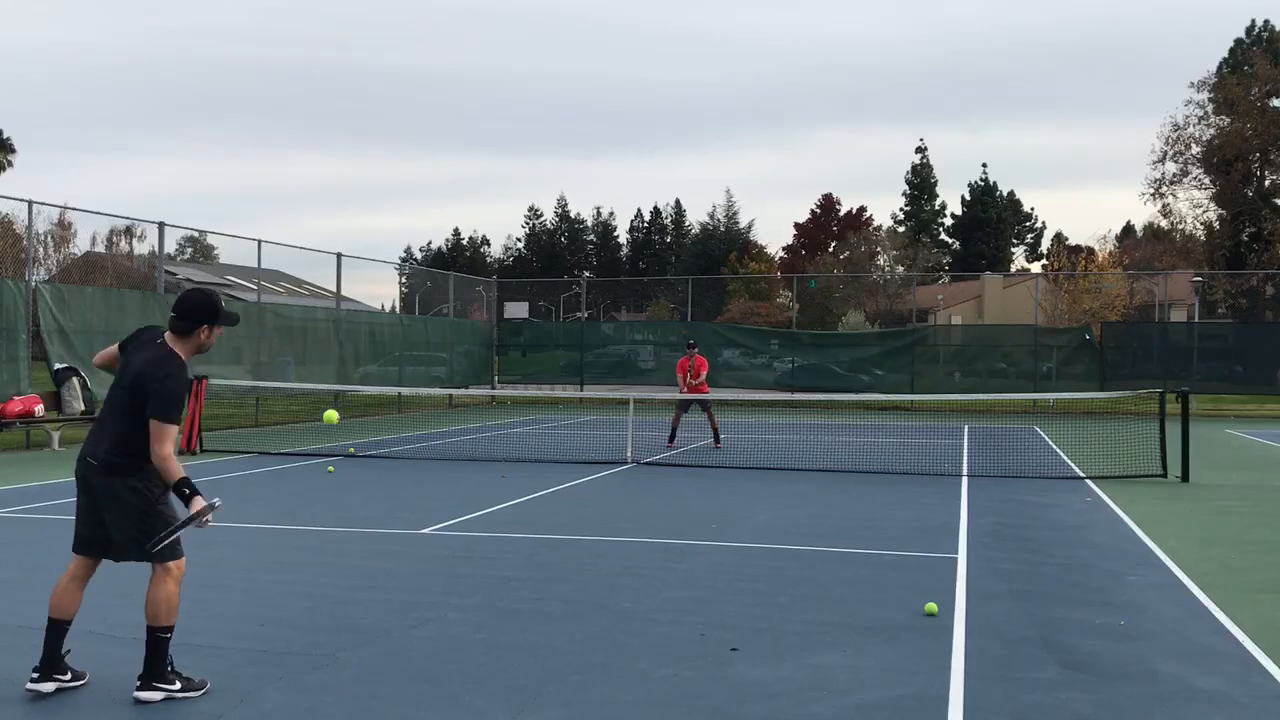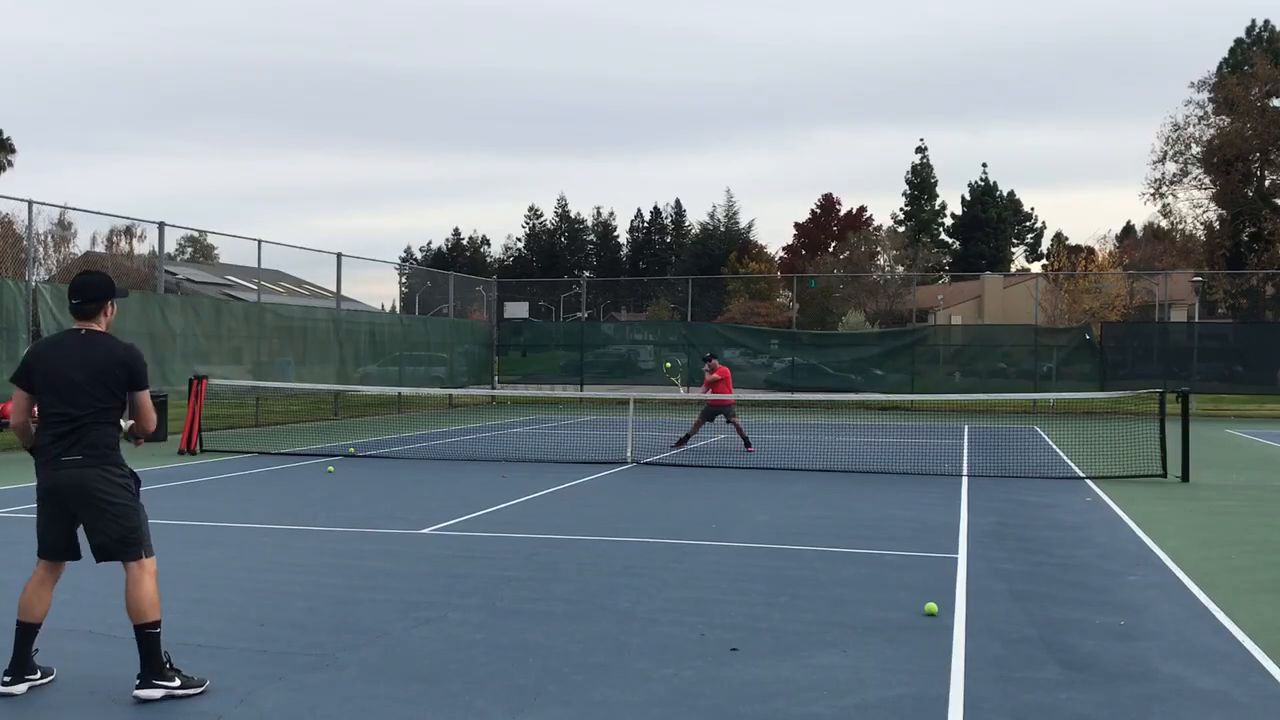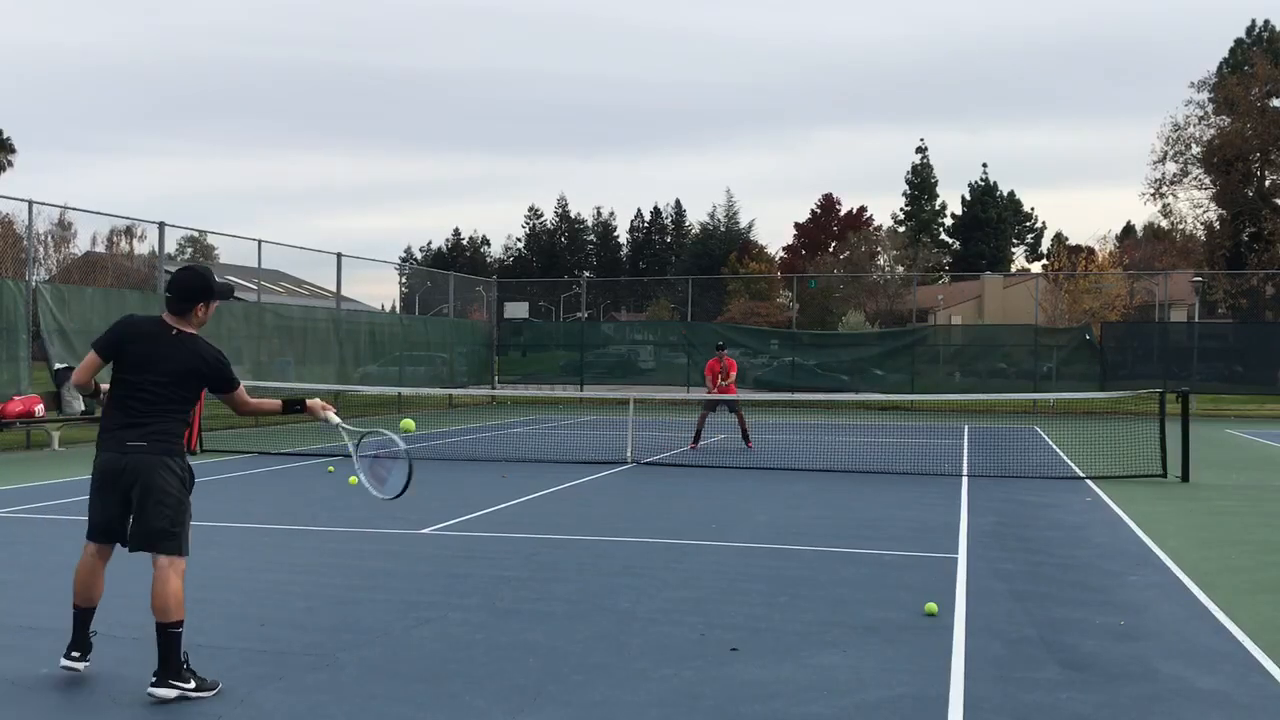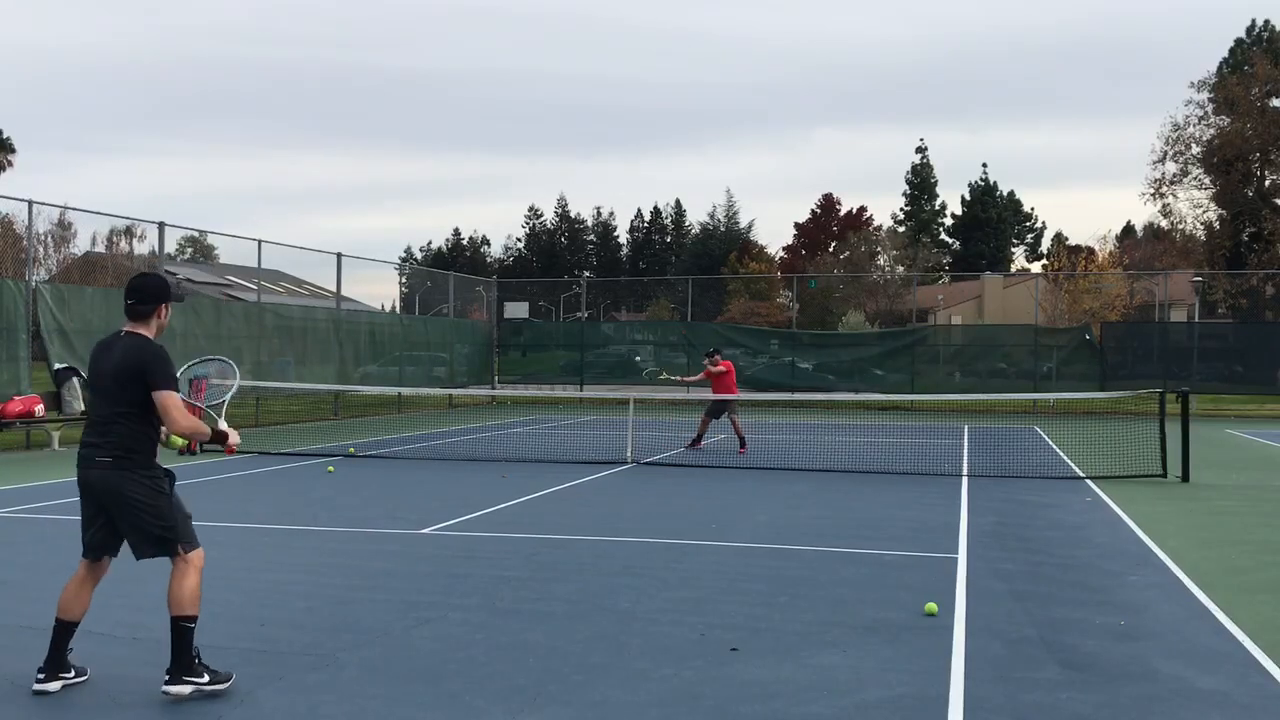
dt=0.7s
person 1, frame 1
left shoulder: (145, 340)
right shoulder: (171, 380)
left elbow: (103, 360)
right elbow: (161, 454)
right wrist: (189, 494)
left hip: (93, 467)
right hip: (129, 478)
left knee: (84, 563)
right knee: (170, 566)
left ankle: (50, 665)
right ankle: (157, 676)
person 1, frame 2
left shoulder: (39, 350)
right shoulder: (124, 355)
right elbow: (148, 423)
right wrist: (130, 433)
left hip: (52, 473)
right hip: (100, 472)
left knee: (48, 567)
right knee: (141, 565)
right ankle: (154, 672)
person 1, frame 3
left shoulder: (128, 327)
right shoulder: (205, 356)
left elbow: (79, 380)
right elbow: (245, 405)
left wrist: (100, 393)
right wrist: (300, 406)
left hip: (110, 455)
right hip: (160, 462)
left knee: (97, 548)
right knee: (169, 562)
left ankle: (77, 646)
right ankle: (169, 673)
person 1, frame 4
left shoulder: (103, 350)
right shoulder: (153, 355)
right elbow: (177, 422)
right wrist: (221, 436)
left hip: (92, 470)
right hip: (132, 473)
left knee: (90, 566)
right knee: (188, 558)
left ankle: (53, 666)
right ankle: (184, 668)
